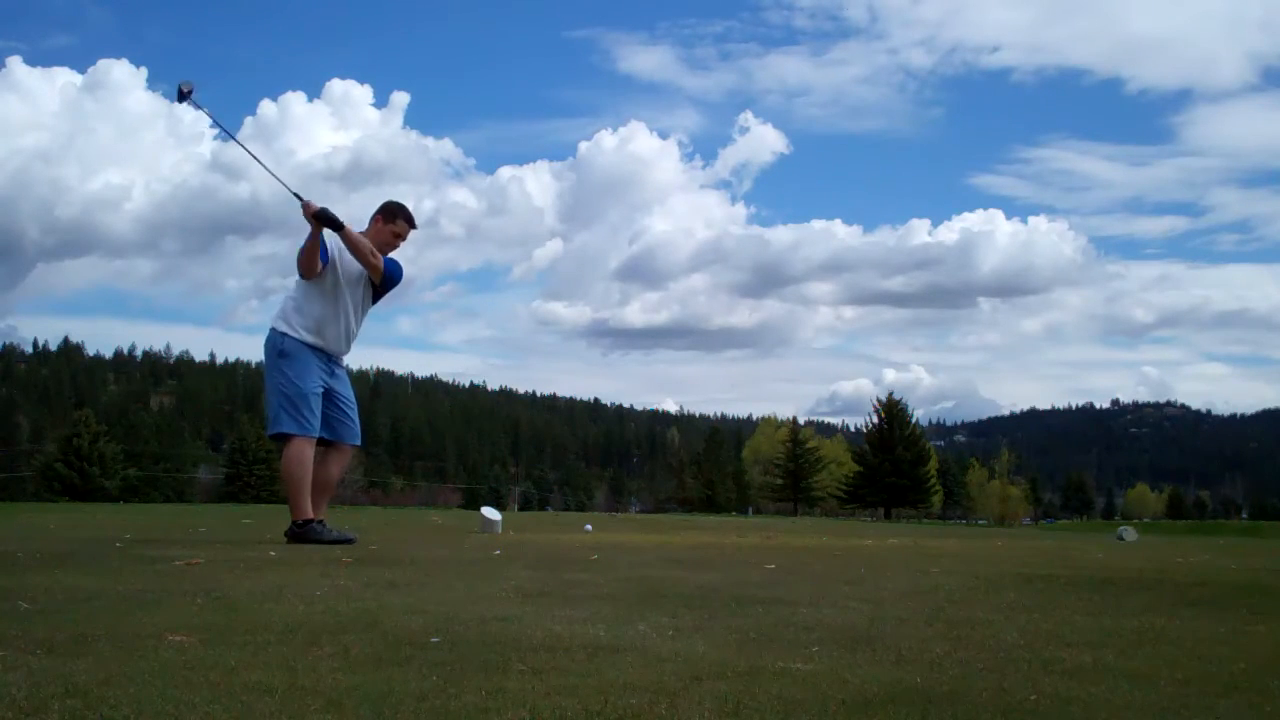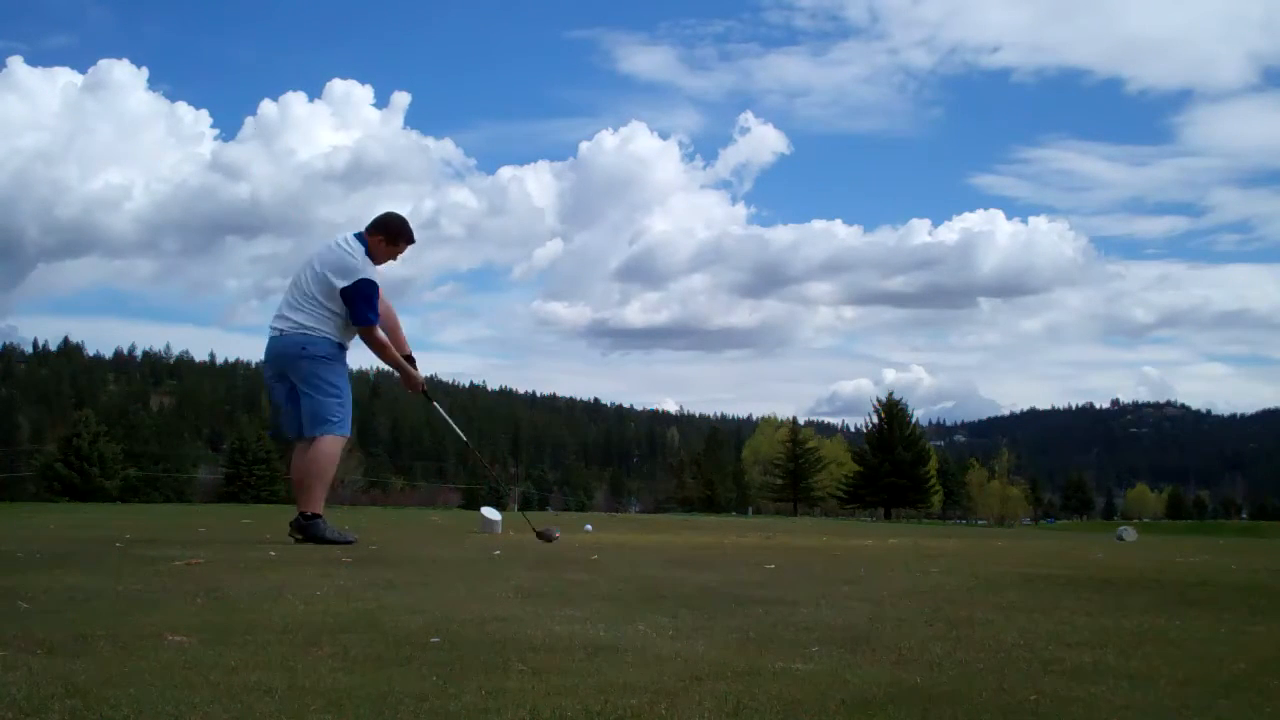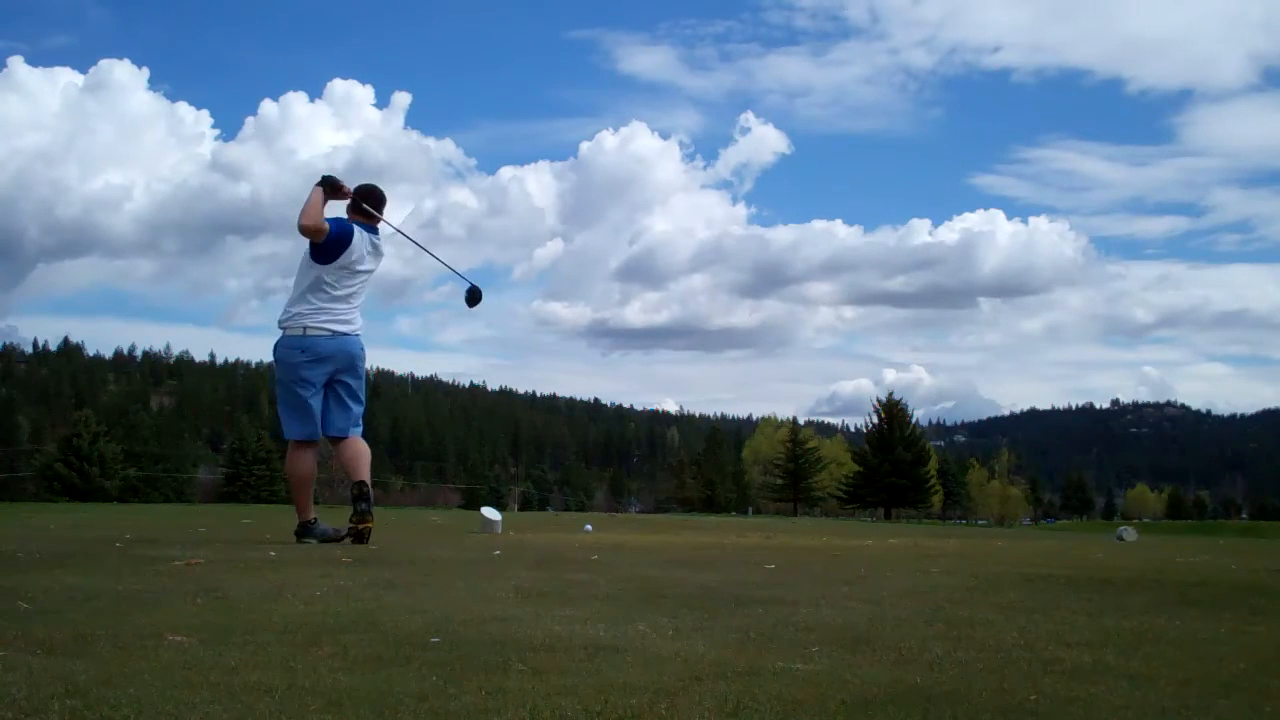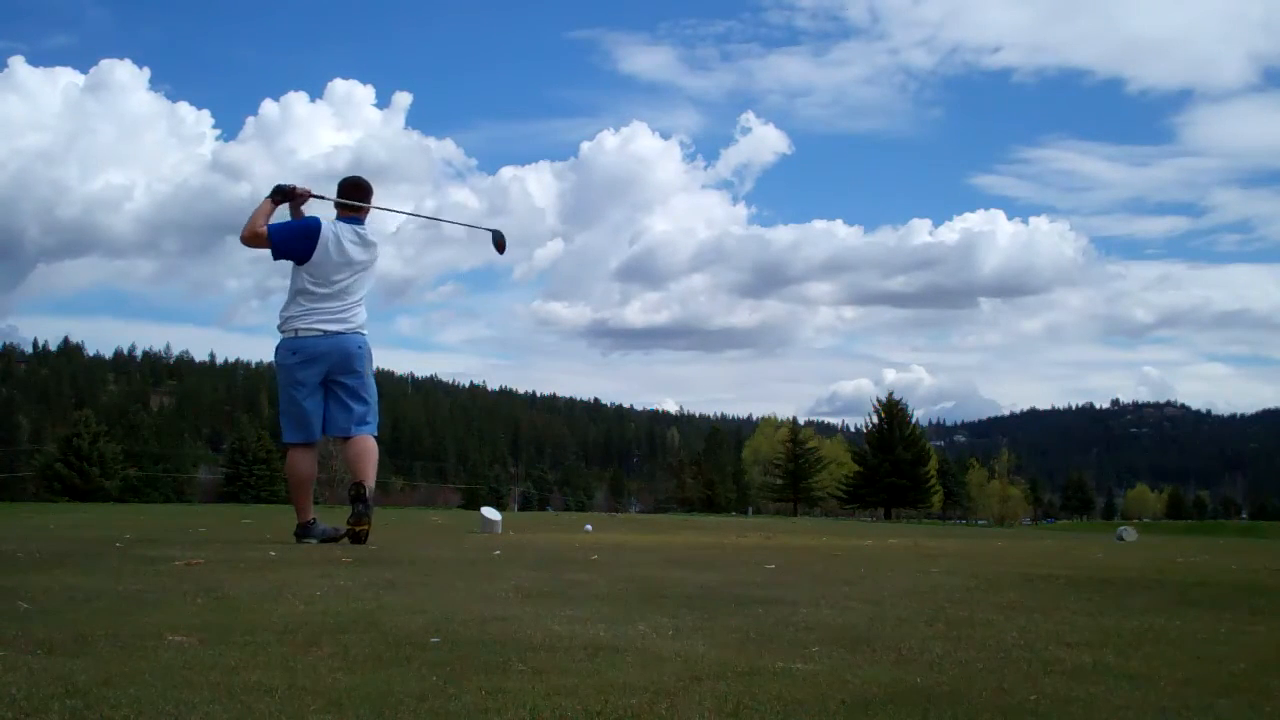
dt=0.5s
person 1, frame 1
left shoulder: (391, 270)
right shoulder: (327, 243)
left elbow: (369, 261)
right elbow: (308, 268)
left wrist: (339, 226)
right wrist: (317, 227)
left hip: (332, 361)
right hip: (294, 348)
left knee: (344, 443)
right knee: (303, 435)
left ankle: (312, 522)
right ankle: (303, 524)
person 1, frame 2
left shoulder: (345, 244)
right shoulder: (362, 277)
left elbow: (383, 310)
right elbow: (371, 336)
left wrist: (407, 353)
right wrist: (404, 371)
left hip: (281, 346)
right hip: (317, 349)
left knee: (307, 436)
right knee: (331, 431)
left ankle: (305, 517)
right ankle: (311, 518)
person 1, frame 3
left shoulder: (343, 232)
right shoulder: (374, 247)
left elbow: (310, 225)
right elbow: (308, 223)
left wrist: (322, 189)
right wrist: (326, 194)
left hip: (303, 343)
right hip: (347, 345)
left knee: (303, 437)
right knee: (347, 431)
left ankle: (307, 523)
right ankle: (362, 488)
person 1, frame 4
left shoulder: (317, 231)
right shoulder: (371, 245)
left elbow: (251, 234)
left wrist: (275, 197)
right wrist: (296, 208)
left hip: (302, 344)
right hip: (351, 343)
left knee: (302, 438)
right knee: (358, 429)
left ankle: (307, 523)
right ankle: (364, 490)
